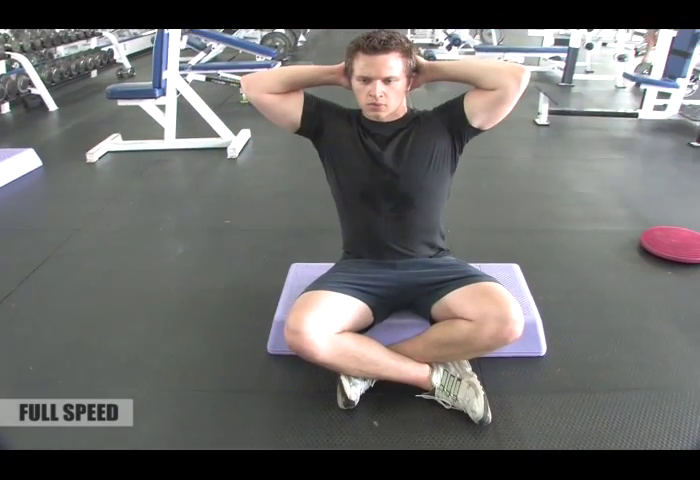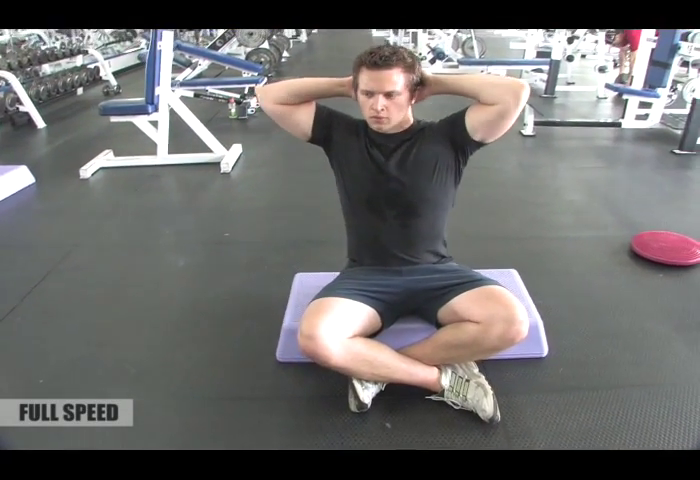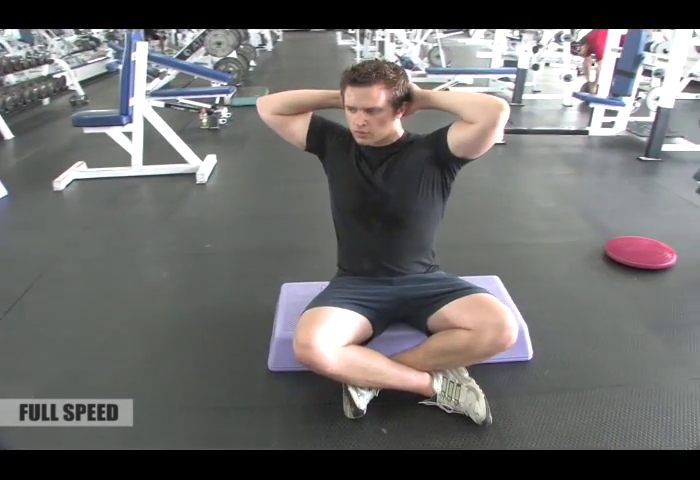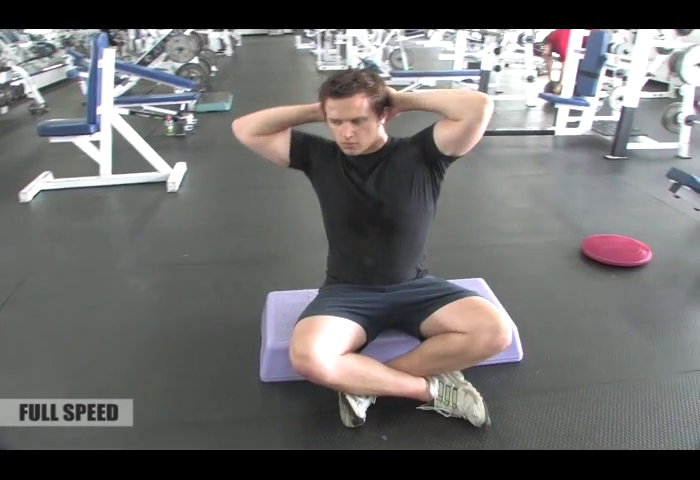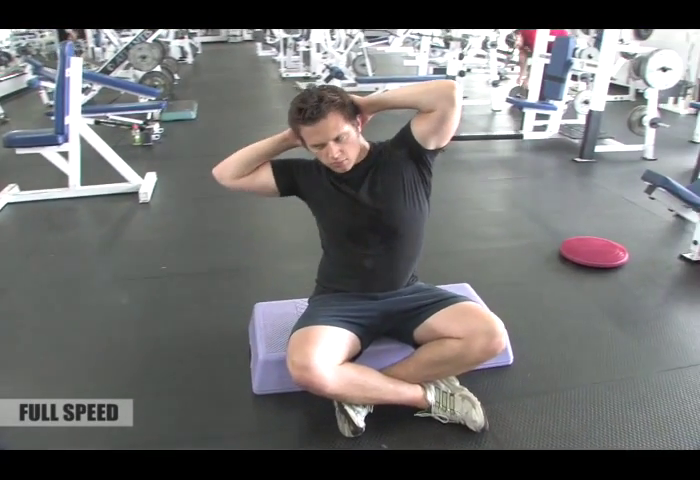
dt=0.4s
person 1, frame 1
left shoulder: (442, 126)
right shoulder: (330, 124)
left elbow: (514, 79)
right elbow: (254, 86)
left wrist: (434, 69)
right wrist: (331, 73)
left hip: (432, 266)
right hip: (360, 268)
left knee: (505, 321)
right knee: (302, 333)
left ankle: (364, 363)
right ankle: (434, 377)
person 1, frame 2
left shoulder: (446, 138)
right shoulder: (341, 134)
left elbow: (515, 94)
right elbow: (269, 97)
left wrist: (437, 82)
right wrist: (341, 86)
left hip: (435, 272)
right hip: (367, 275)
left knee: (511, 322)
right knee: (315, 339)
left ankle: (374, 367)
right ankle: (443, 378)
person 1, frame 3
left shoulder: (434, 152)
right shoulder: (334, 144)
left elbow: (495, 114)
right elbow: (268, 107)
left wrist: (426, 97)
right wrist: (335, 98)
left hip: (423, 282)
right hip: (357, 284)
left knee: (501, 329)
right knee: (310, 347)
left ankle: (368, 374)
right ankle: (434, 384)
person 1, frame 4
left shoulder: (420, 154)
right shoulder: (319, 156)
left elbow: (479, 107)
right elbow: (245, 130)
left wrist: (404, 100)
right wrist: (312, 111)
left hip: (414, 287)
right hip: (348, 292)
left knee: (495, 332)
right knee: (307, 357)
left ankle: (364, 381)
right ankle: (429, 389)
person 1, frame 5
left shoulder: (406, 155)
right shoulder: (306, 175)
left elbow: (448, 94)
right elbow: (226, 175)
left wrist: (373, 102)
right wrist: (286, 138)
left hip: (406, 294)
right hip: (340, 300)
left knee: (489, 336)
right knee: (306, 368)
left ankle: (358, 390)
right ankle: (426, 396)
